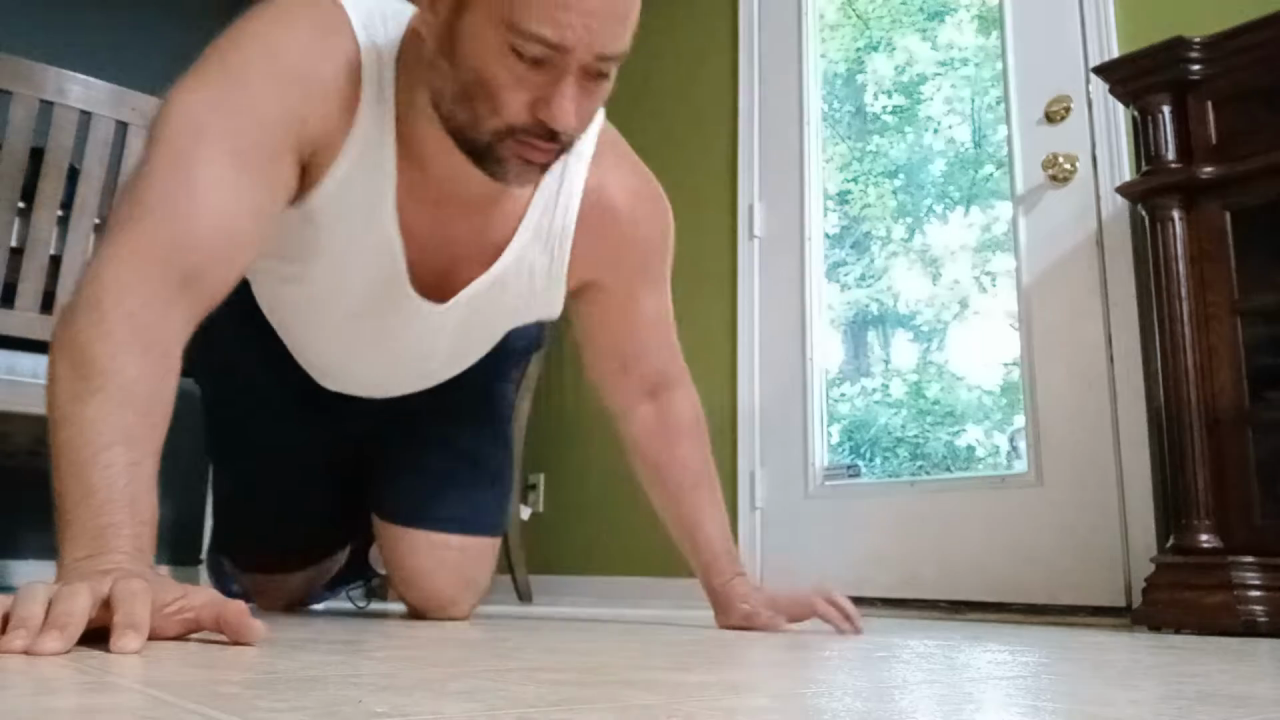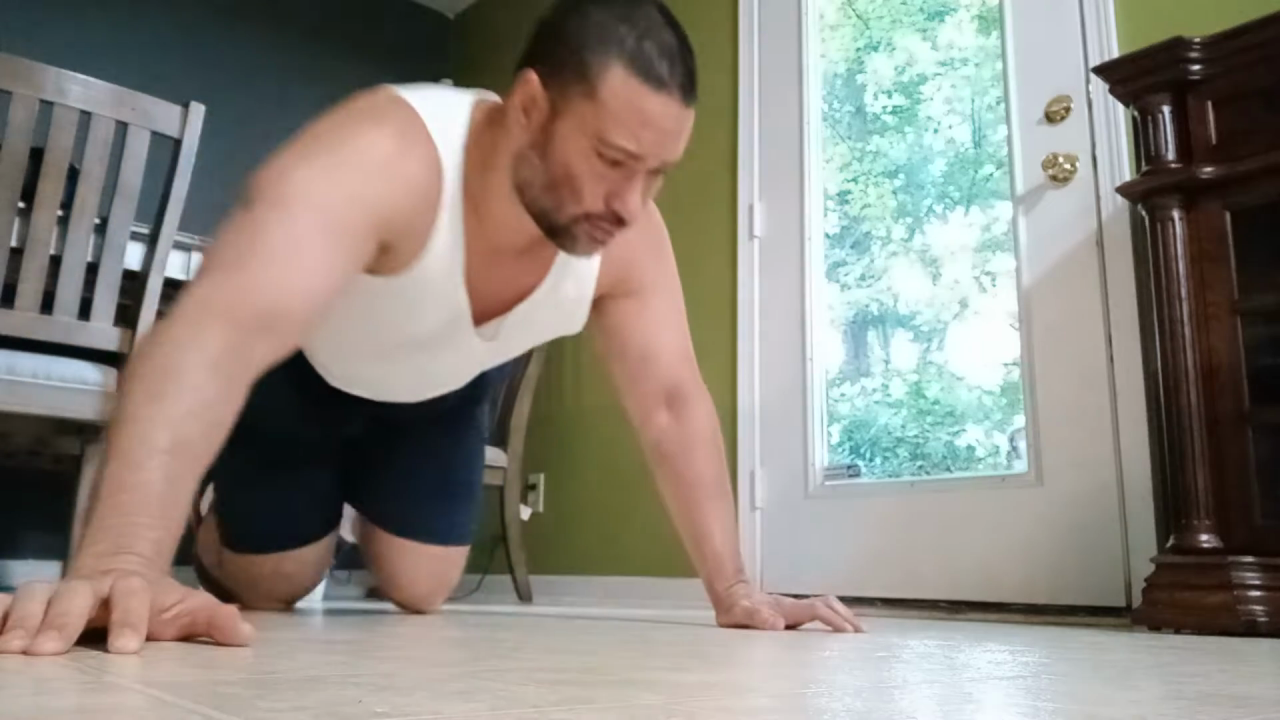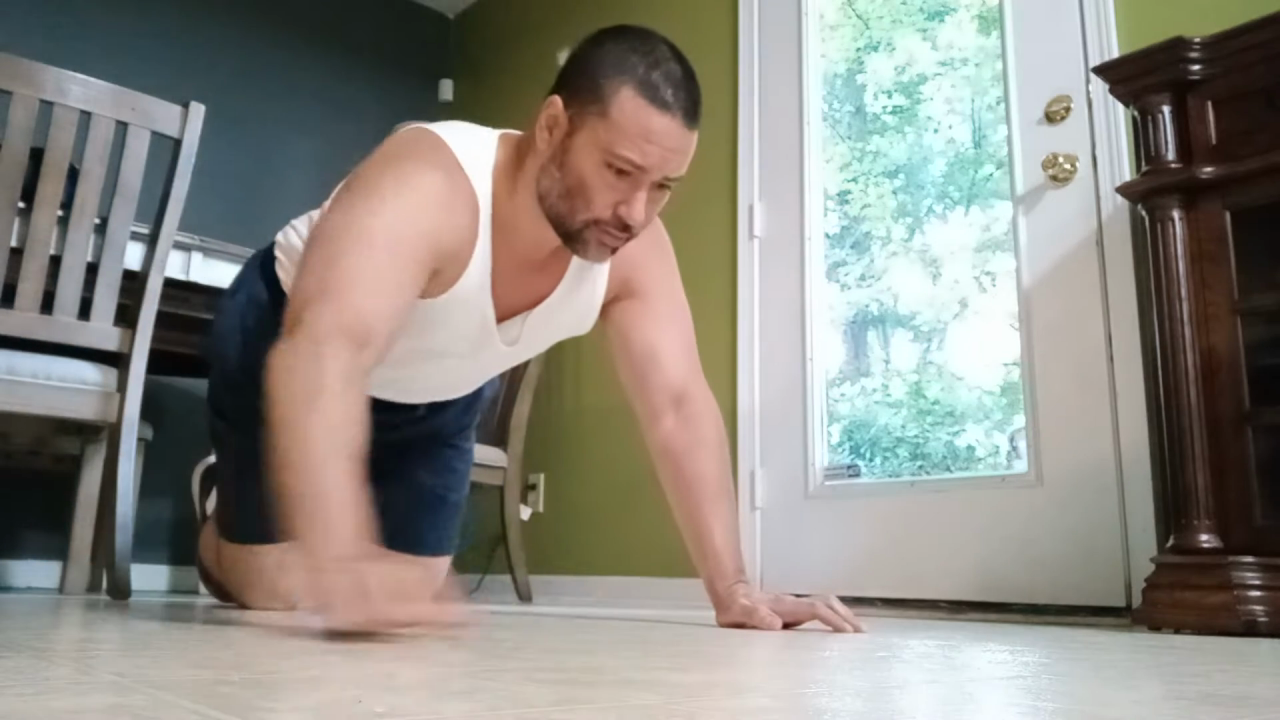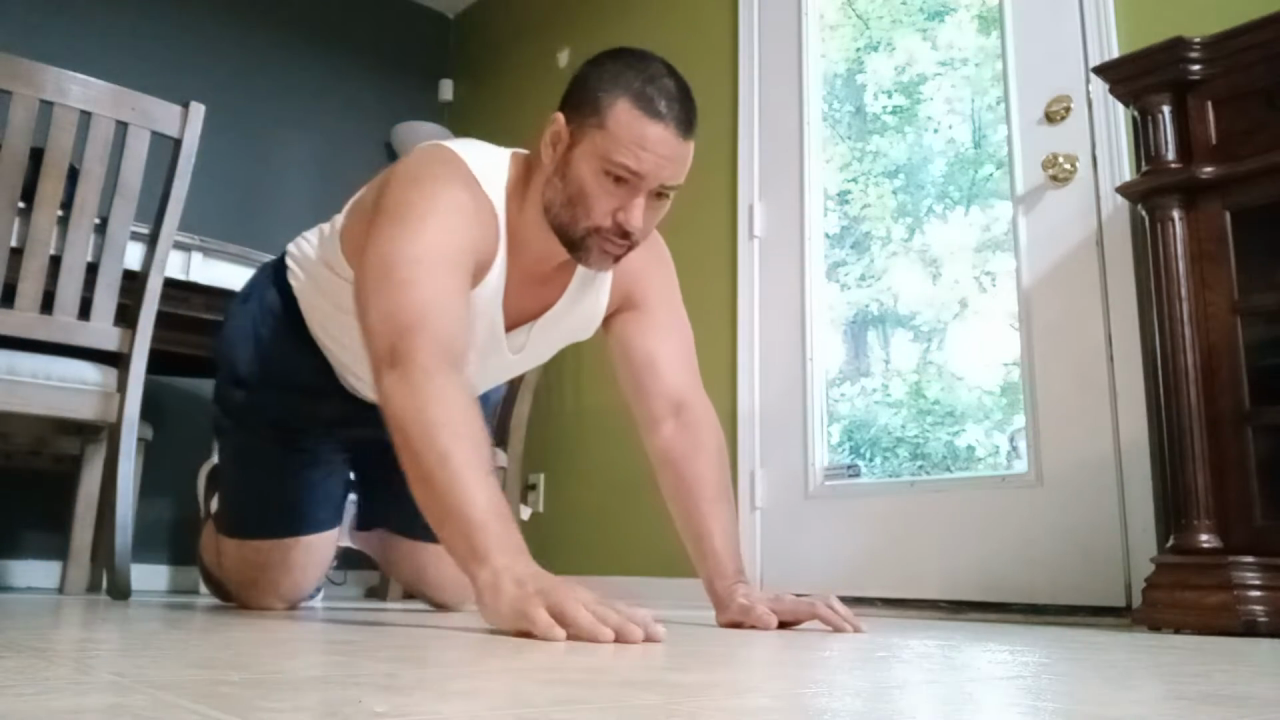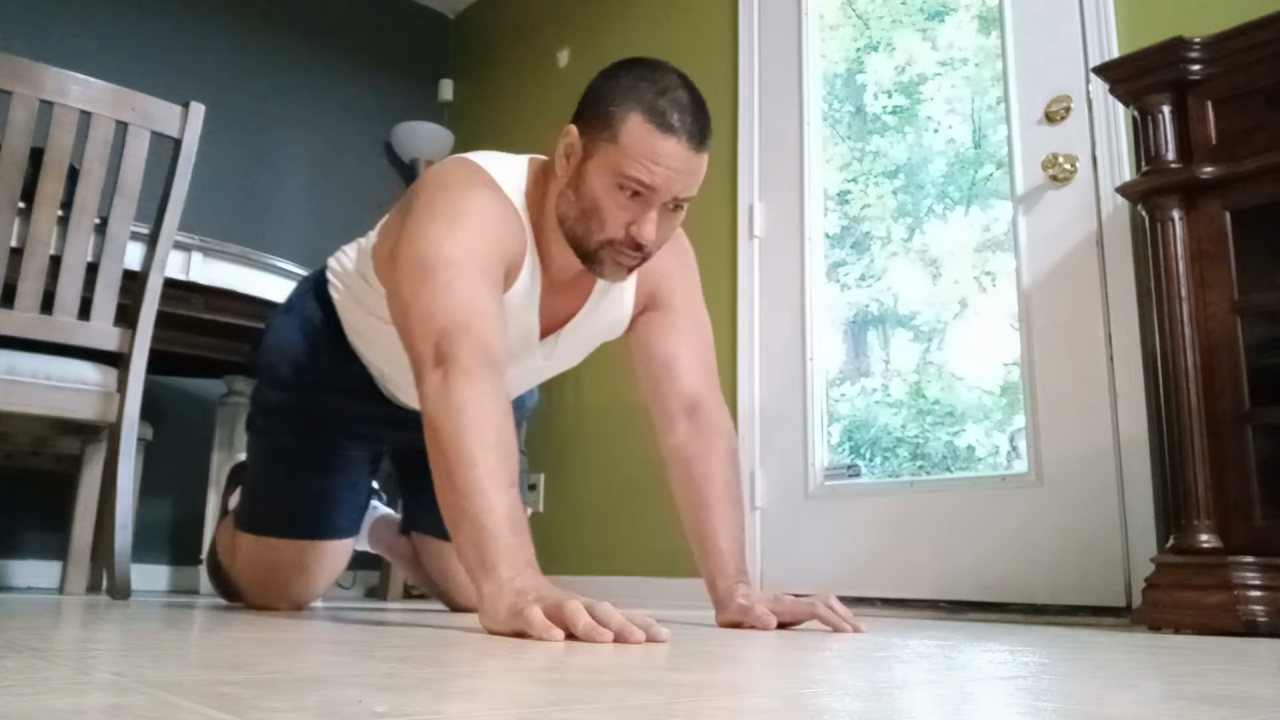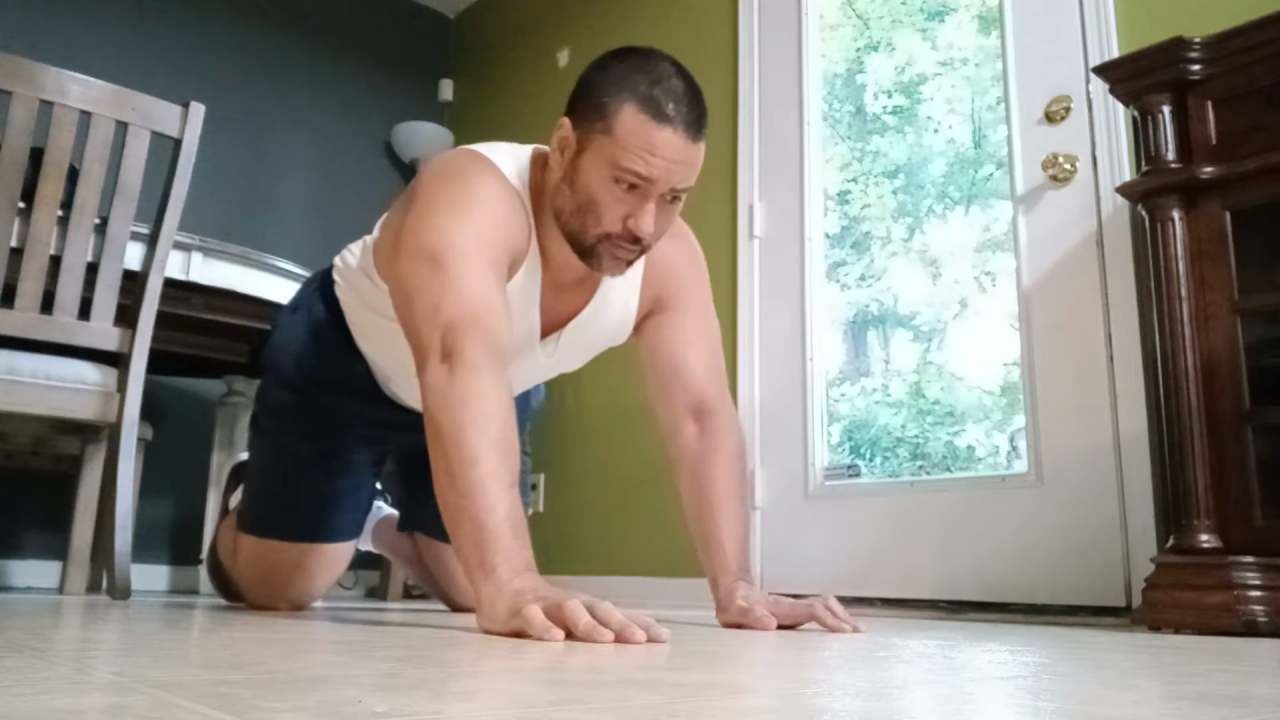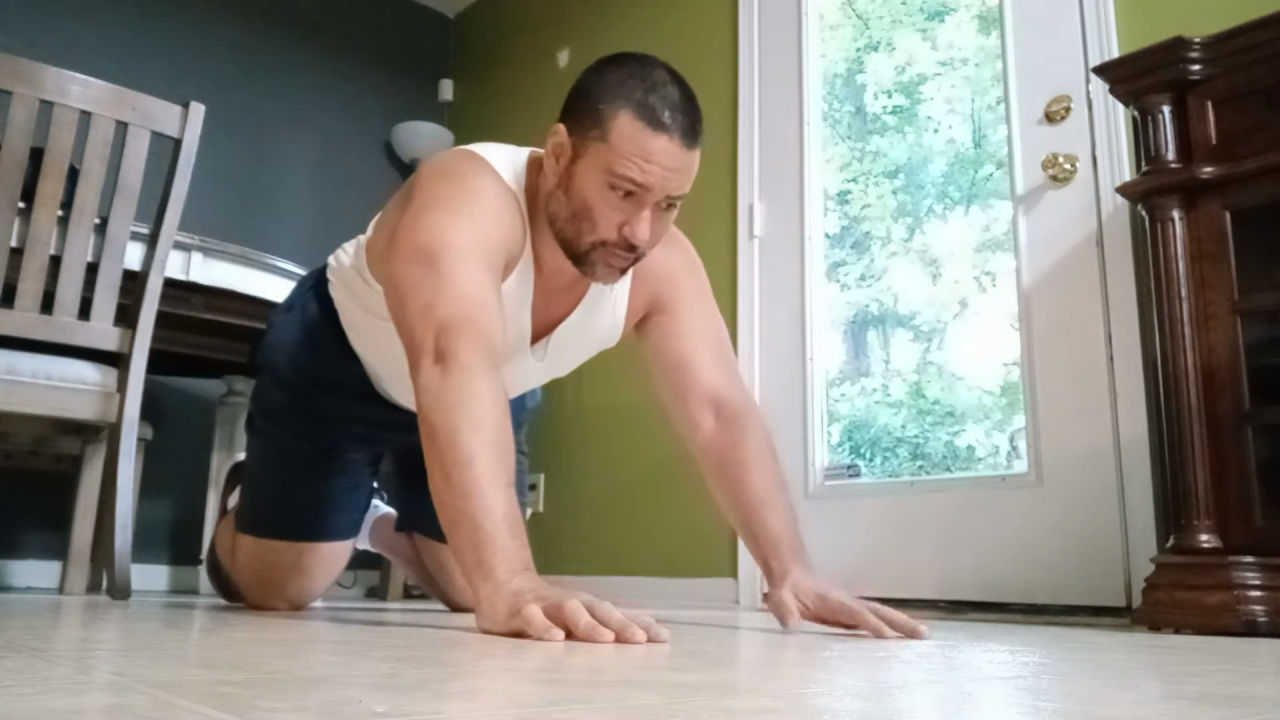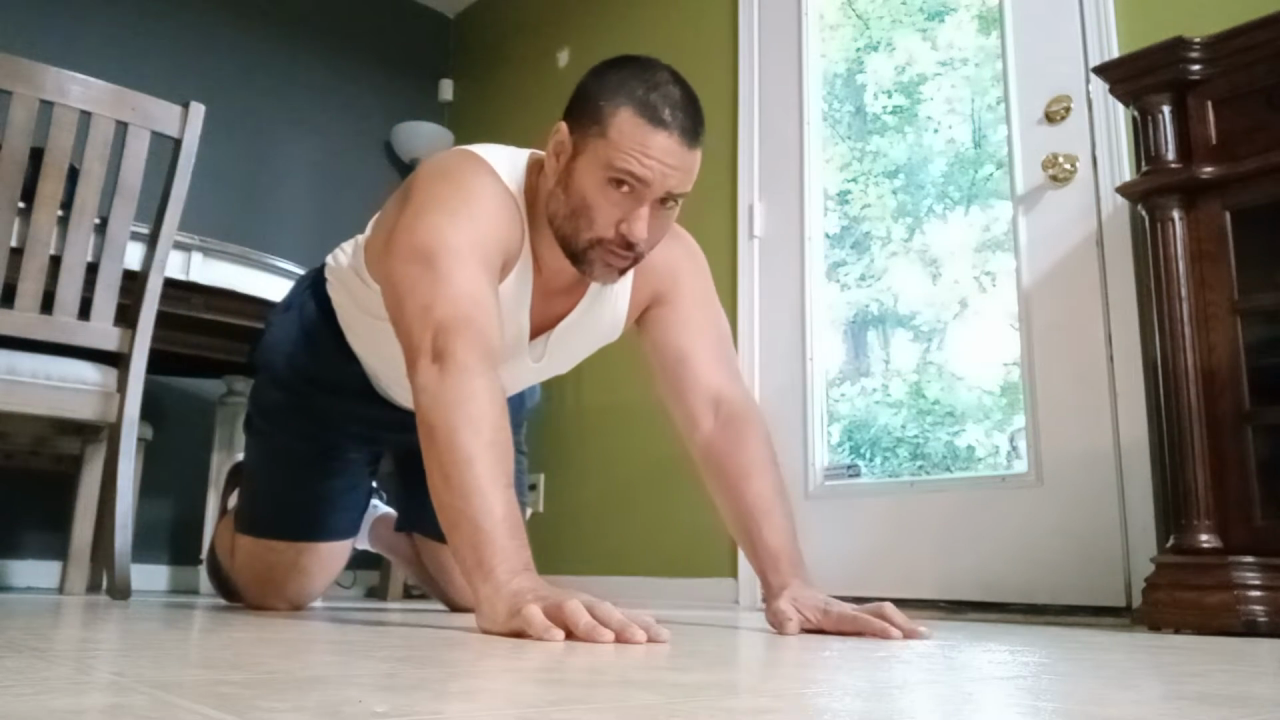
dt=0.3s
person 1, frame 1
left shoulder: (616, 206)
left elbow: (653, 397)
right elbow: (143, 293)
left wrist: (729, 585)
right wrist: (107, 564)
left hip: (457, 375)
right hip: (280, 349)
left knee: (442, 597)
right knee: (274, 586)
left ankle: (376, 535)
right ankle: (341, 543)
person 1, frame 2
left shoulder: (628, 239)
right shoulder: (385, 156)
left elbow: (671, 405)
right elbow: (218, 334)
left wrist: (732, 590)
right wrist: (121, 564)
left hip: (439, 390)
right hip: (293, 365)
left knee: (420, 594)
right knee: (265, 586)
left ankle: (366, 512)
person 1, frame 3
left shoulder: (636, 252)
right shoulder: (427, 185)
left elbow: (678, 409)
right elbow: (322, 353)
left wrist: (732, 590)
right wrist: (338, 561)
left hip: (438, 393)
right hip: (285, 336)
left knee: (416, 603)
right knee: (269, 590)
left ankle: (346, 519)
right ankle: (228, 499)
person 1, frame 4
left shoulder: (637, 264)
right shoulder: (445, 198)
left elbow: (678, 416)
right elbow: (415, 375)
left wrist: (731, 590)
right wrist: (509, 577)
left hip: (448, 393)
right hip: (298, 347)
left knee: (454, 592)
right knee: (272, 590)
left ankle: (371, 524)
right ankle: (230, 499)
person 1, frame 5
left shoulder: (663, 264)
right shoulder: (470, 207)
left elbow: (693, 418)
right elbow: (458, 376)
left wrist: (732, 589)
right wrist: (512, 585)
left hip: (486, 394)
right hip: (337, 360)
left knee: (471, 589)
right knee: (280, 588)
left ankle: (391, 530)
right ankle: (249, 500)
person 1, frame 6
left shoulder: (671, 260)
right shoulder: (473, 198)
left elbow: (702, 418)
right elbow: (461, 369)
left wrist: (734, 589)
right wrist: (510, 585)
left hip: (485, 395)
right hip: (342, 361)
left knee: (473, 589)
right knee: (279, 588)
left ankle: (398, 530)
right ankle: (250, 498)
person 1, frame 7
left shoulder: (664, 266)
right shoulder: (467, 200)
left elbow: (721, 413)
right elbow: (454, 371)
left wrist: (791, 574)
right wrist: (511, 585)
left hip: (483, 394)
right hip: (337, 358)
left knee: (471, 589)
right knee: (283, 587)
left ankle: (398, 528)
right ankle: (250, 499)
person 1, frame 8
left shoulder: (667, 264)
right shoulder: (465, 200)
left elbow: (721, 413)
right elbow: (451, 369)
left wrist: (787, 585)
right wrist: (510, 585)
left hip: (484, 391)
right hip: (334, 358)
left knee: (470, 586)
right knee: (279, 588)
left ankle: (402, 531)
right ankle: (246, 498)
